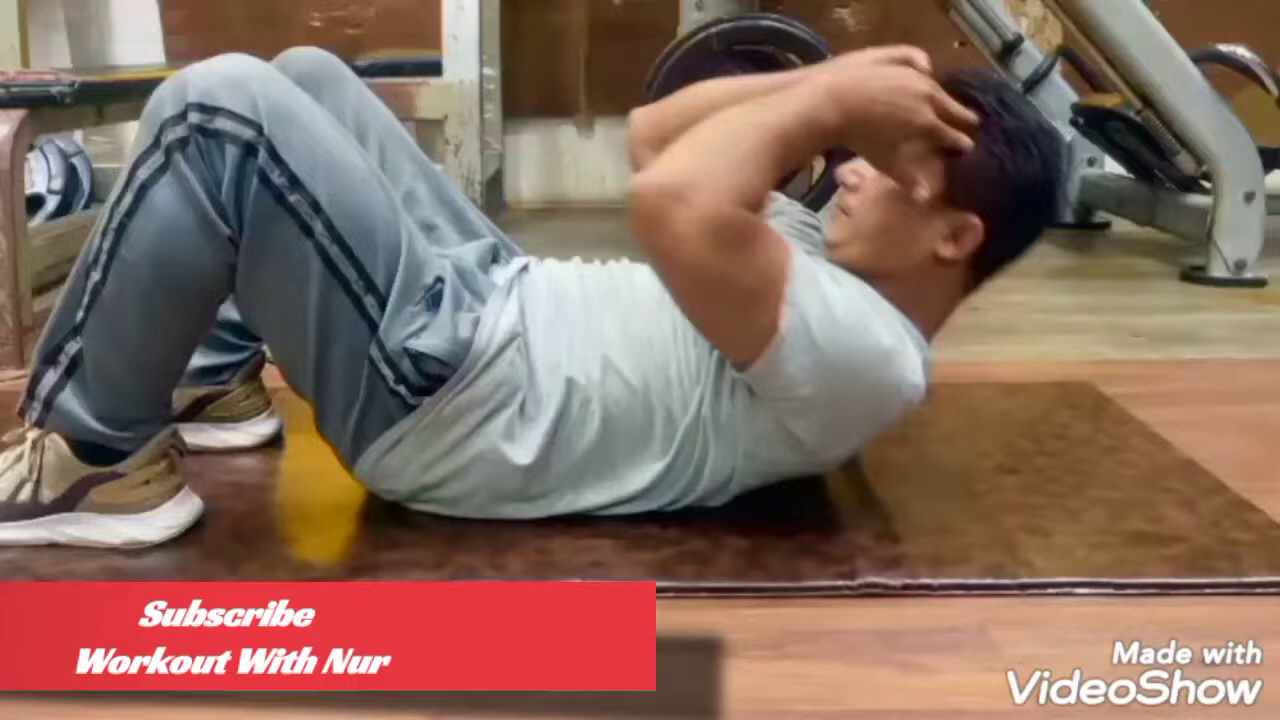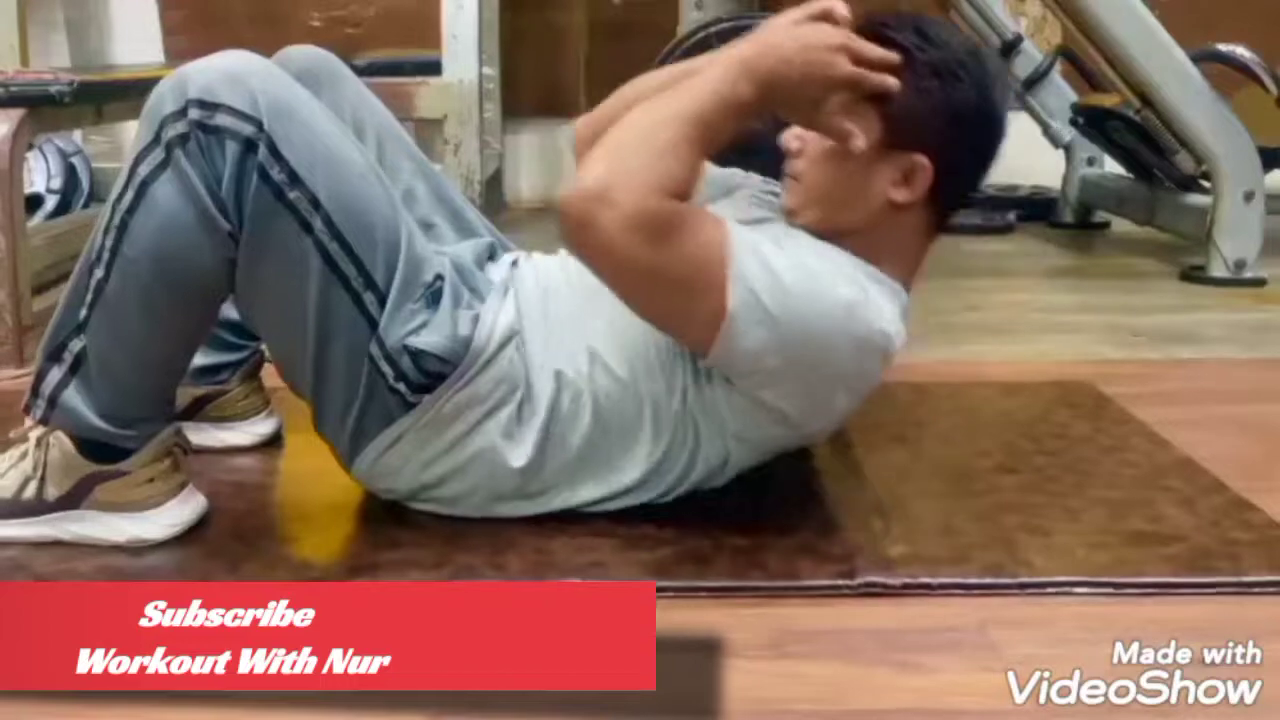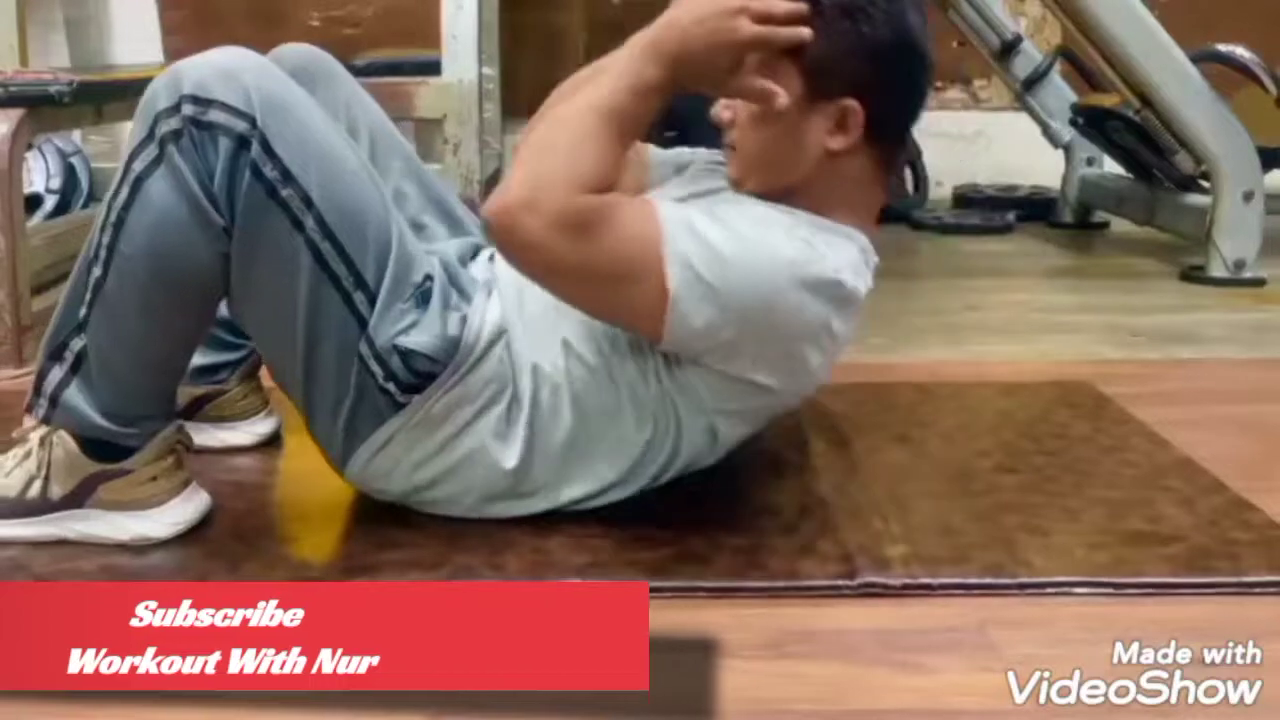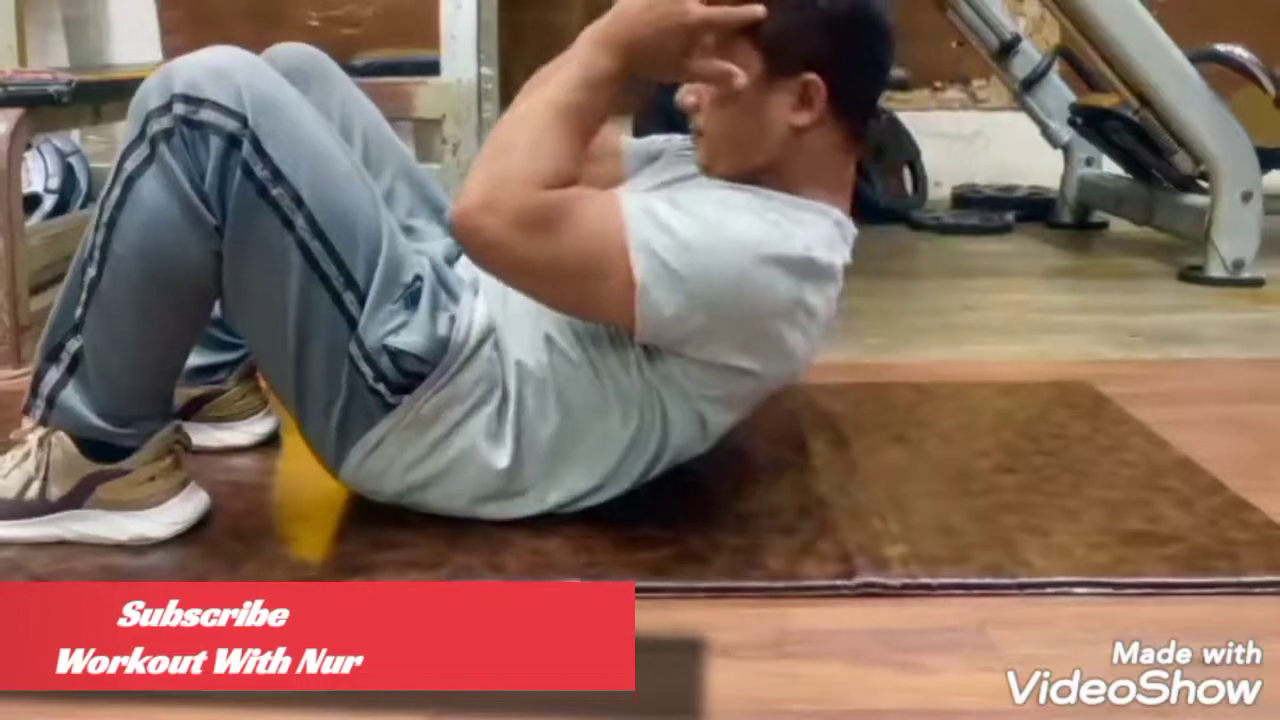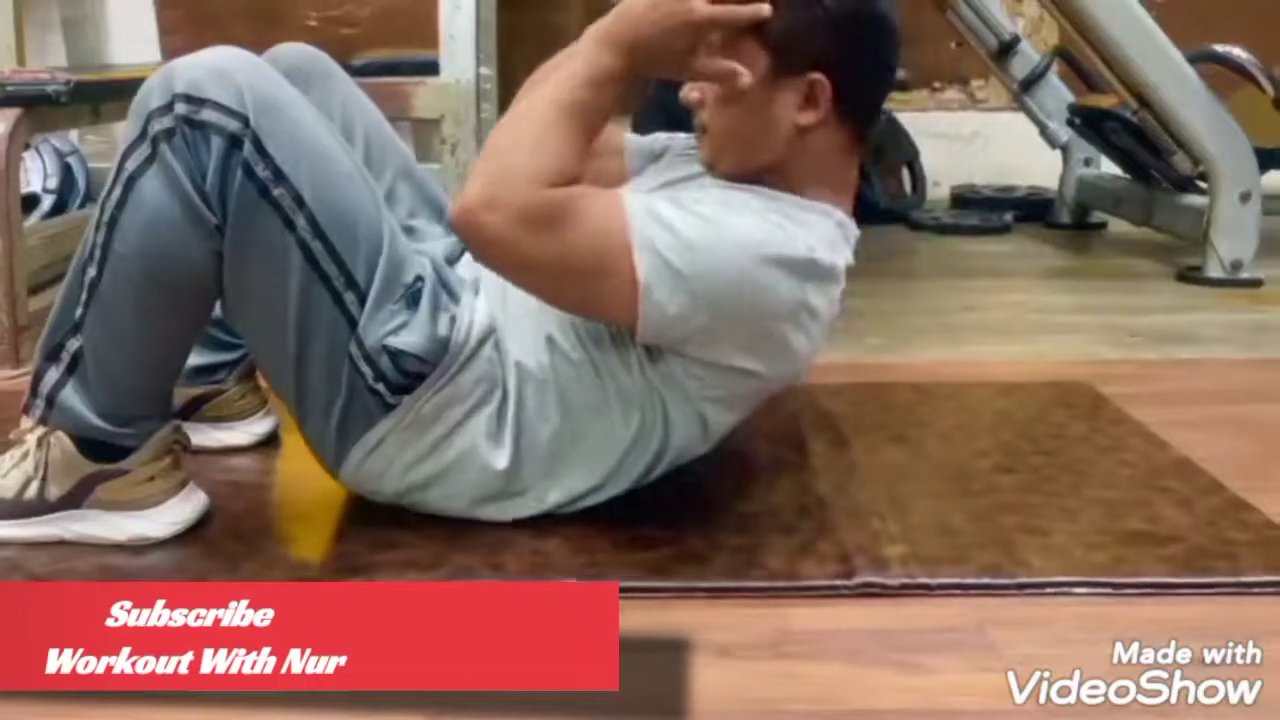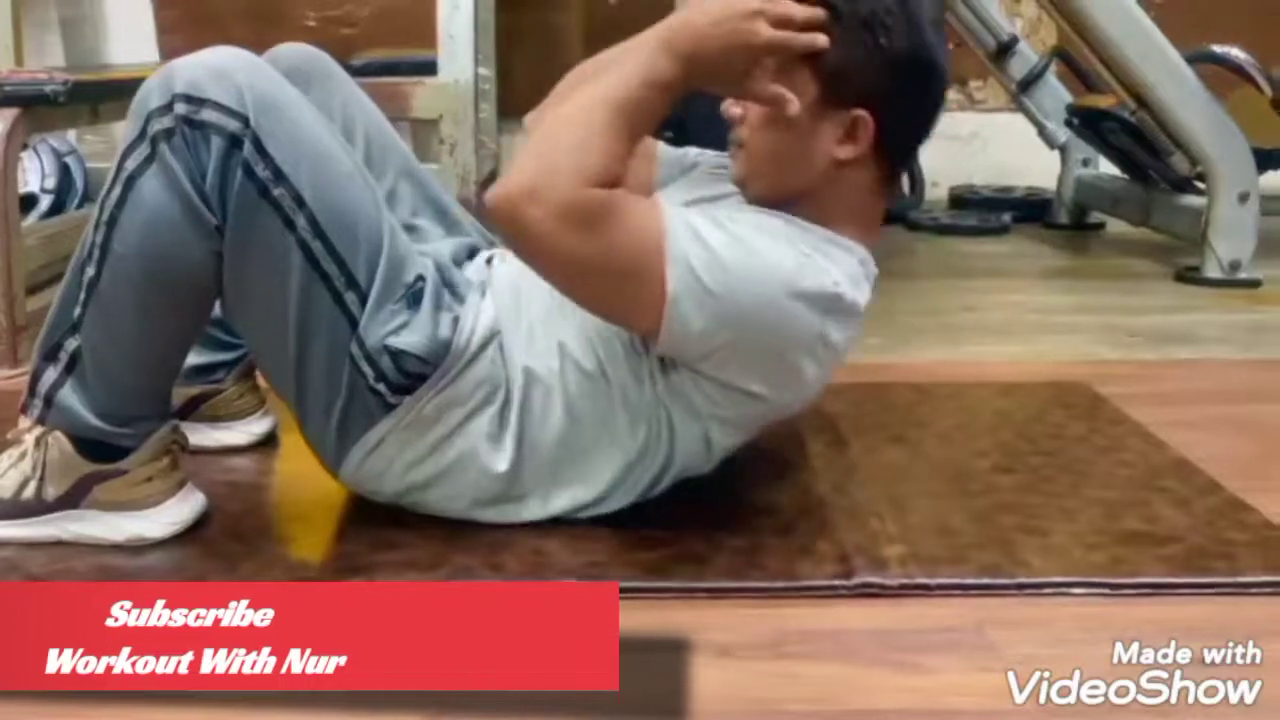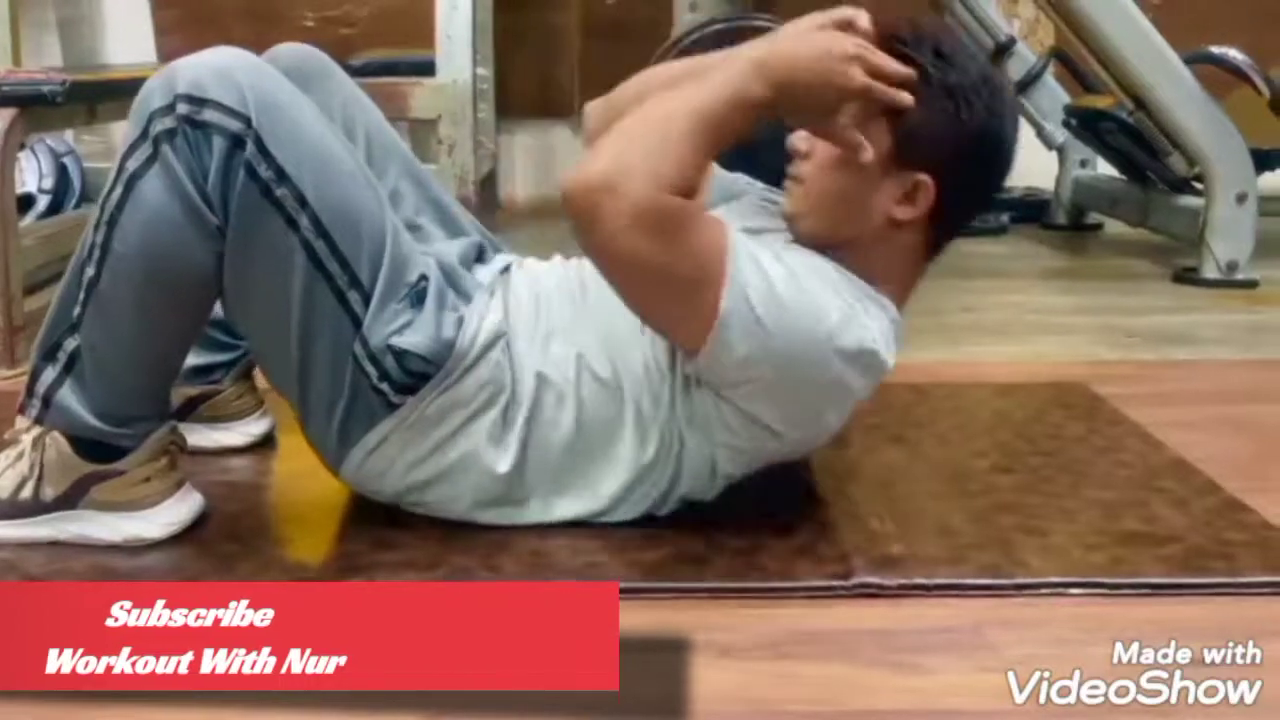
dt=0.1s
person 1, frame 1
left shoulder: (866, 355)
right shoulder: (839, 268)
left elbow: (666, 199)
right elbow: (653, 134)
left wrist: (828, 98)
right wrist: (831, 96)
left hip: (444, 400)
right hip: (501, 307)
left knee: (221, 109)
right knee: (303, 74)
left ankle: (89, 456)
right ankle: (217, 374)
person 1, frame 2
left shoulder: (837, 321)
right shoulder: (808, 235)
left elbow: (601, 206)
right elbow: (602, 133)
left hip: (440, 399)
right hip: (485, 297)
left knee: (220, 105)
left ankle: (98, 456)
right ankle: (214, 375)
person 1, frame 3
left shoulder: (784, 276)
right shoulder: (777, 201)
left elbow: (530, 214)
right elbow: (581, 159)
left hip: (429, 407)
right hip: (472, 313)
left knee: (213, 104)
left ankle: (99, 456)
right ankle: (213, 376)
person 1, frame 4
left shoulder: (759, 258)
right shoulder: (753, 183)
left elbow: (494, 215)
right elbow: (547, 151)
left hip: (416, 408)
right hip: (455, 315)
left knee: (204, 103)
right knee: (287, 74)
left ankle: (97, 457)
right ankle: (206, 377)
person 1, frame 5
left shoulder: (768, 263)
right shoulder: (750, 175)
left elbow: (497, 209)
right elbow: (547, 140)
left hip: (423, 403)
right hip: (456, 310)
left knee: (206, 103)
right knee: (290, 74)
left ankle: (102, 459)
right ankle: (207, 378)
person 1, frame 6
left shoulder: (788, 287)
right shoulder: (778, 197)
left elbow: (533, 201)
right elbow: (566, 135)
left hip: (423, 405)
right hip: (470, 308)
left knee: (204, 103)
right knee: (291, 76)
left ankle: (95, 458)
right ankle: (208, 378)
person 1, frame 7
left shoulder: (822, 338)
right shoulder: (802, 241)
left elbow: (603, 191)
right elbow: (614, 121)
left hip: (430, 400)
right hip: (477, 307)
left knee: (206, 102)
left ankle: (96, 457)
right ankle: (198, 374)
